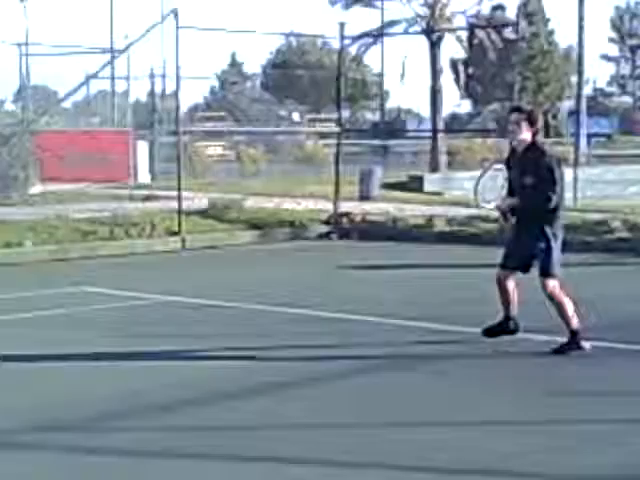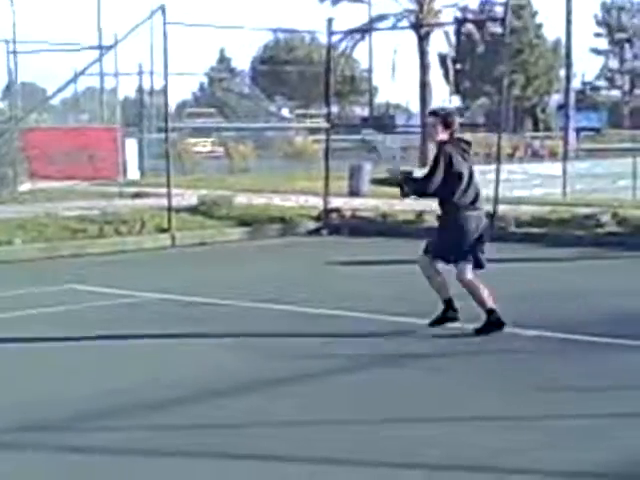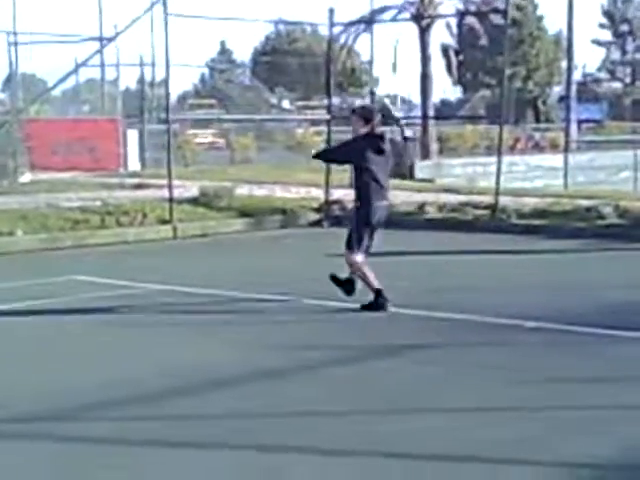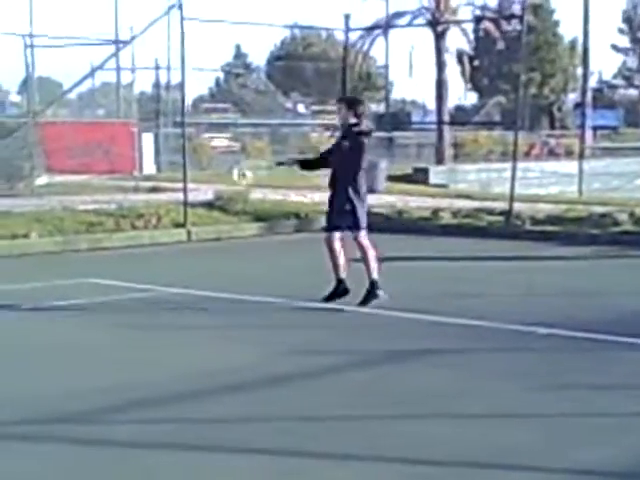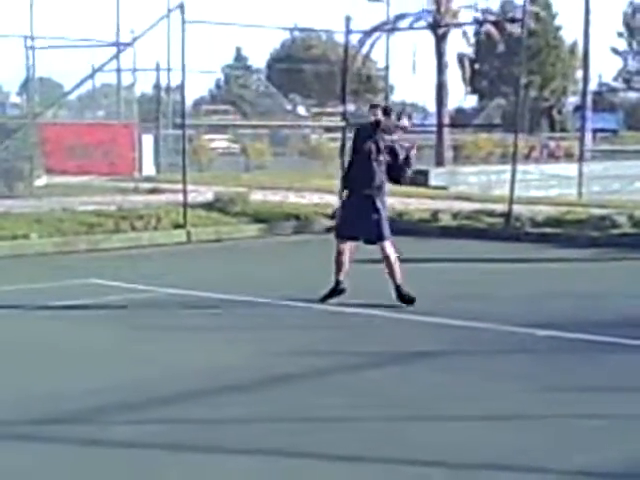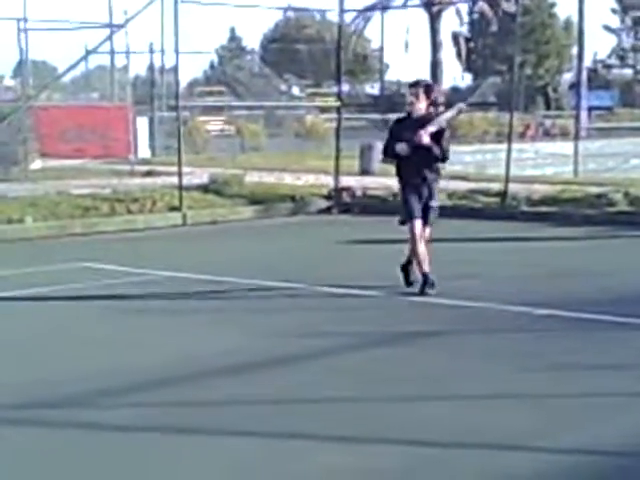
dt=0.5s
person 1, frame 1
left shoulder: (544, 159)
right shoulder: (512, 157)
left elbow: (553, 198)
left wrist: (517, 202)
right wrist: (509, 208)
left hip: (545, 229)
right hip: (522, 228)
left knee: (550, 286)
right knee: (503, 276)
left ankle: (577, 337)
right ankle: (509, 321)
person 1, frame 2
left shoulder: (444, 152)
right shoulder: (457, 152)
left elbow: (430, 185)
right elbow: (443, 187)
left wrist: (404, 180)
right wrist: (409, 177)
left hip: (456, 220)
right hip: (475, 218)
left knee: (426, 262)
right knee: (466, 275)
left ankle: (449, 308)
right ankle: (493, 317)
person 1, frame 3
left shoulder: (357, 145)
right shoulder: (384, 141)
left elbow: (330, 154)
left wrist: (318, 153)
left hip: (368, 207)
right hip: (382, 205)
left knee: (353, 258)
right knee: (354, 245)
left ankle: (380, 297)
right ankle: (350, 282)
person 1, frame 4
left shoulder: (359, 132)
right shoulder: (344, 136)
left elbow: (364, 132)
right elbow: (324, 159)
right wrist: (299, 162)
left hip: (351, 191)
right hip: (338, 193)
left knee: (360, 238)
right knee: (332, 239)
left ankle: (374, 285)
right ankle: (341, 284)
person 1, frame 5
left shoulder: (392, 146)
right shoulder: (362, 134)
right elbow: (374, 126)
left wrist: (405, 157)
left hip: (375, 202)
right hip: (354, 199)
left knee: (386, 248)
right knee: (342, 246)
left ankle: (400, 290)
right ankle: (338, 285)
person 1, frame 6
right shoulder: (399, 125)
left elbow: (443, 157)
right elbow: (386, 151)
left wrist: (429, 143)
right wrist: (396, 149)
left hip: (429, 185)
right hip: (409, 185)
left knee: (424, 235)
right knee: (415, 230)
left ankle: (408, 265)
right ankle: (427, 278)
